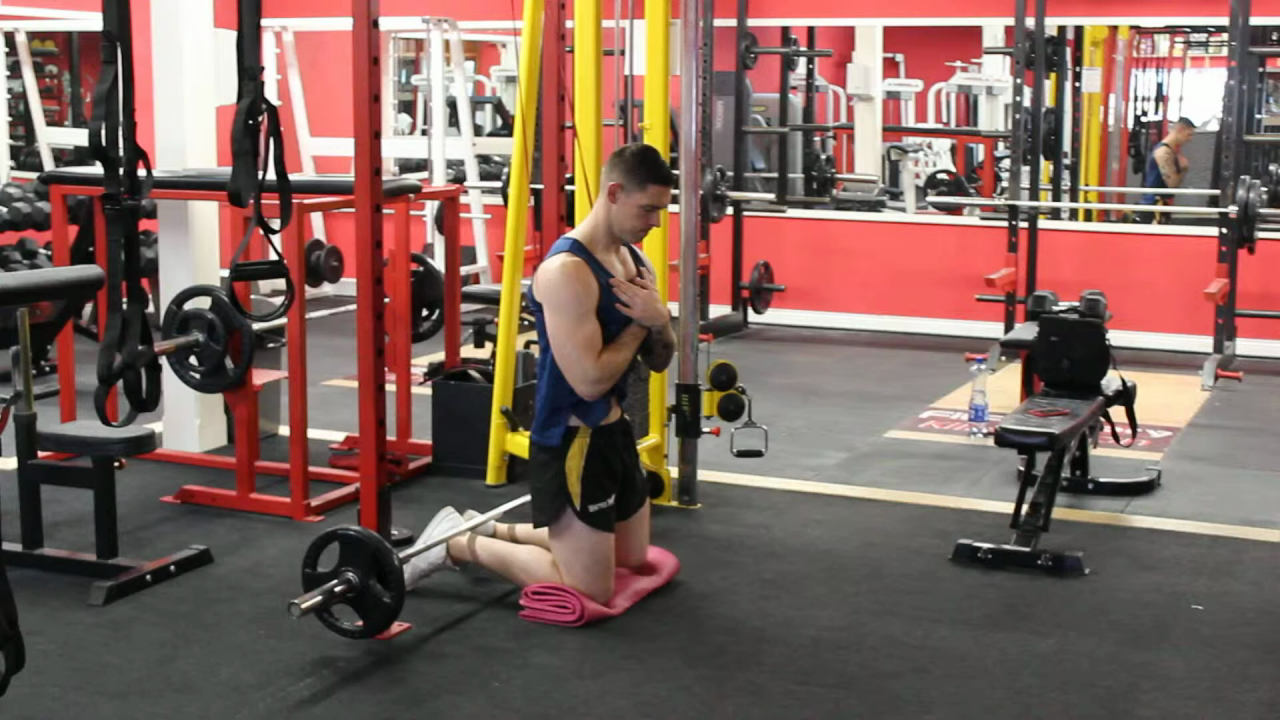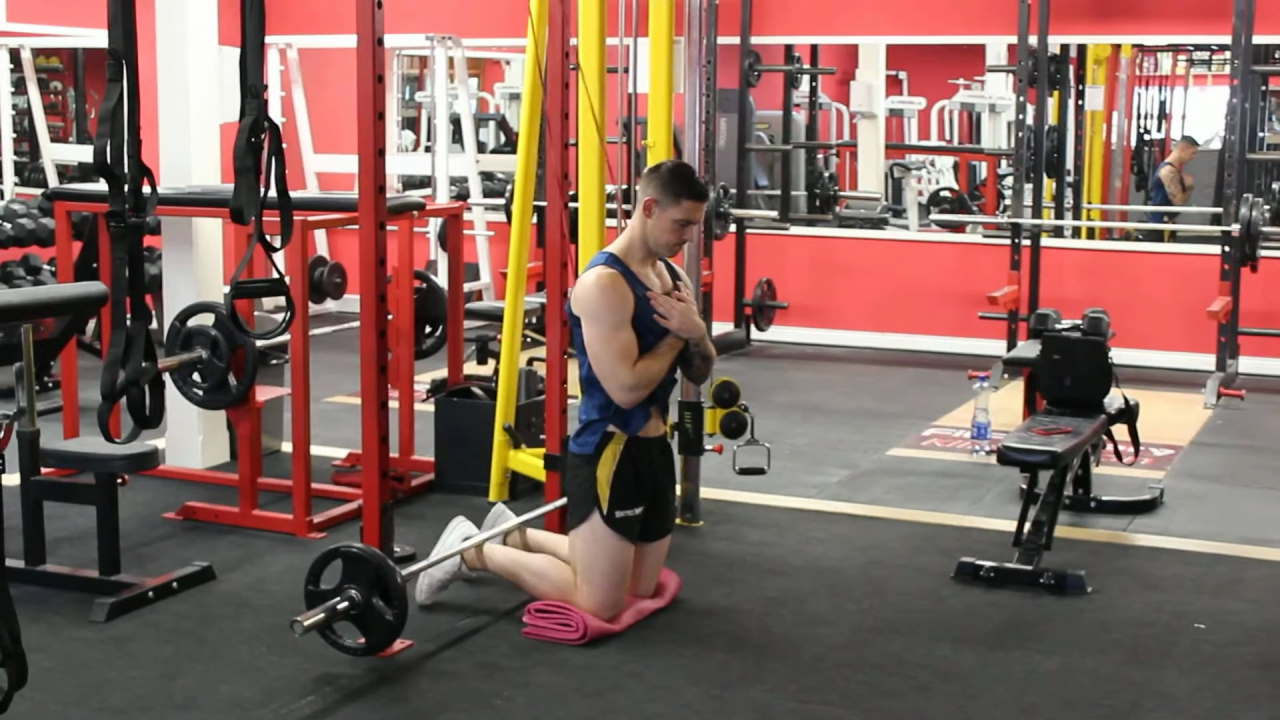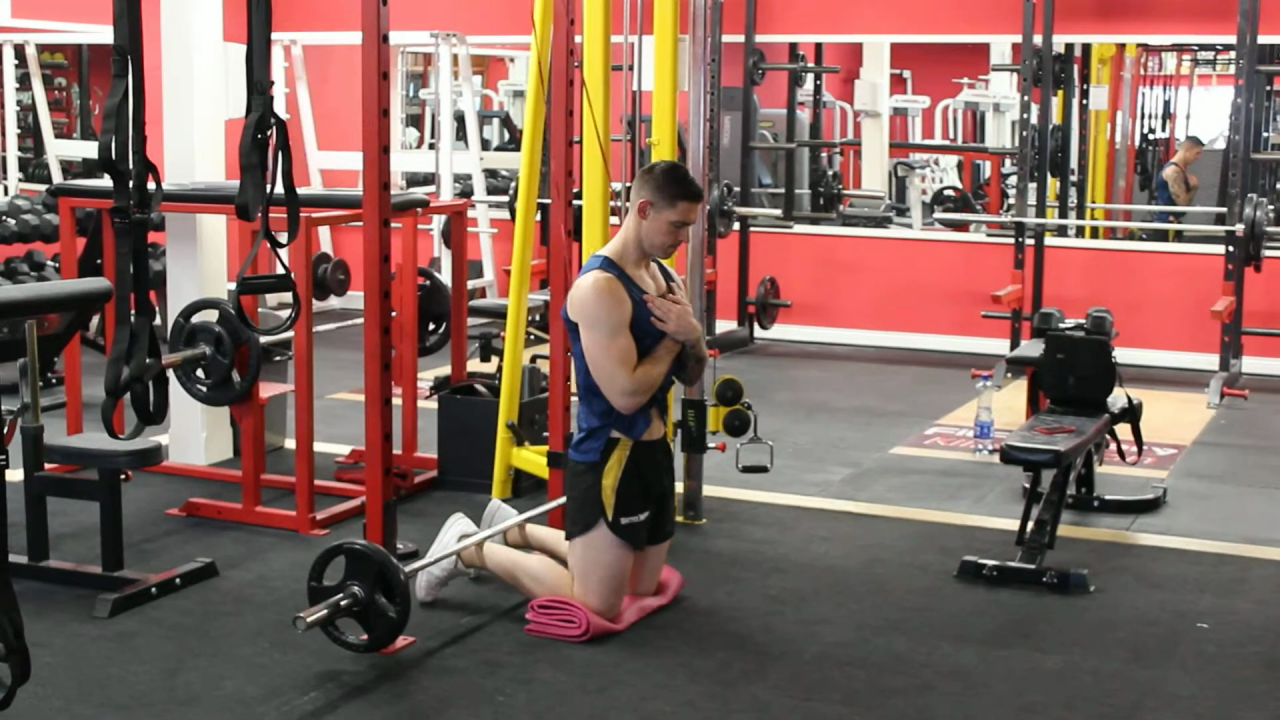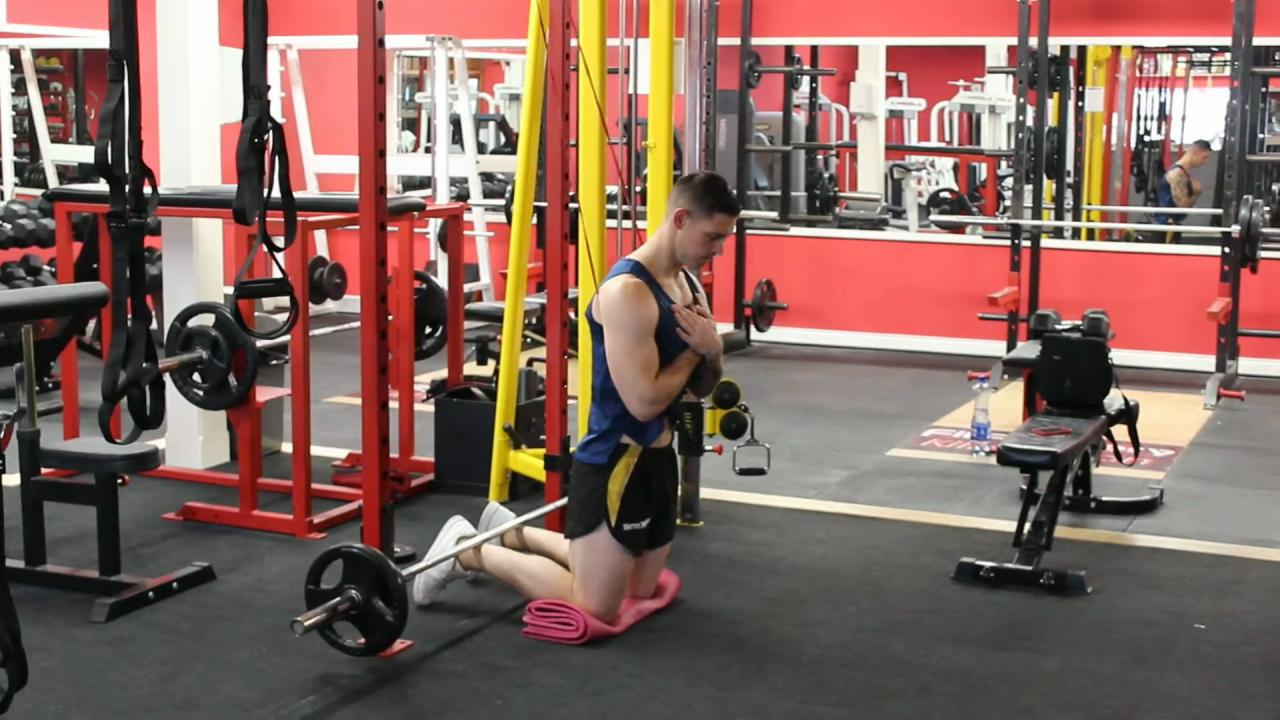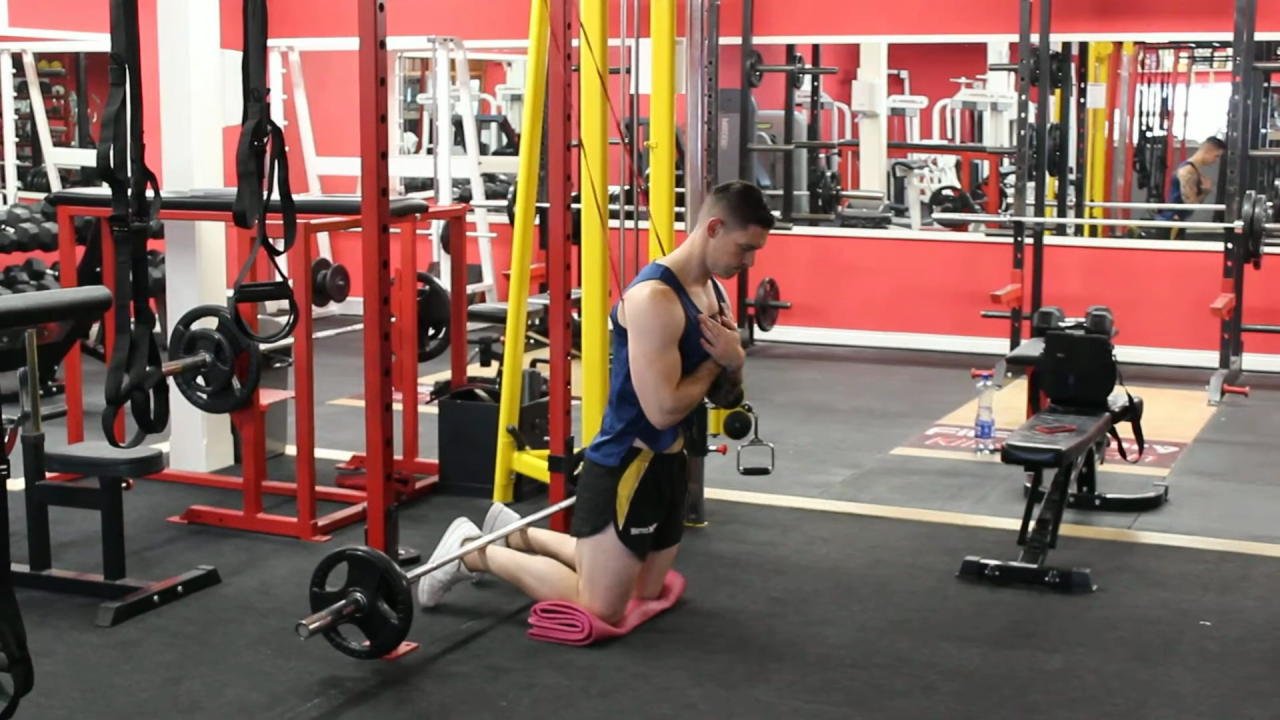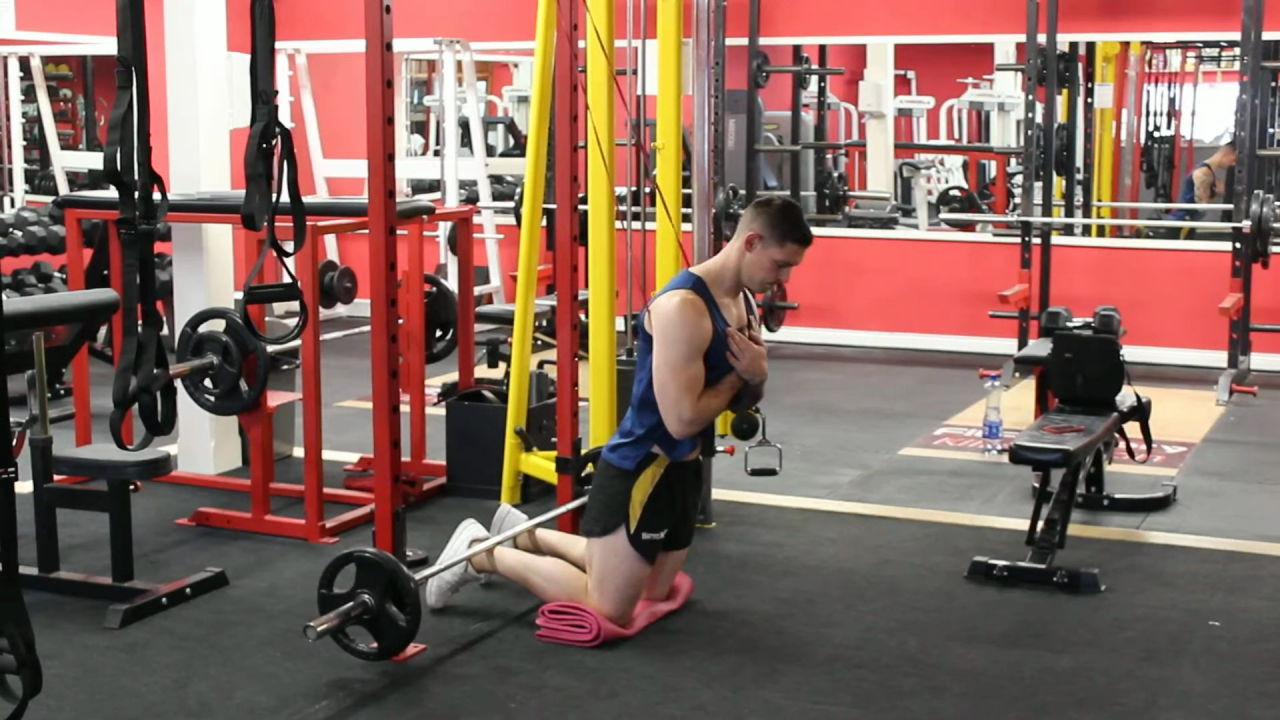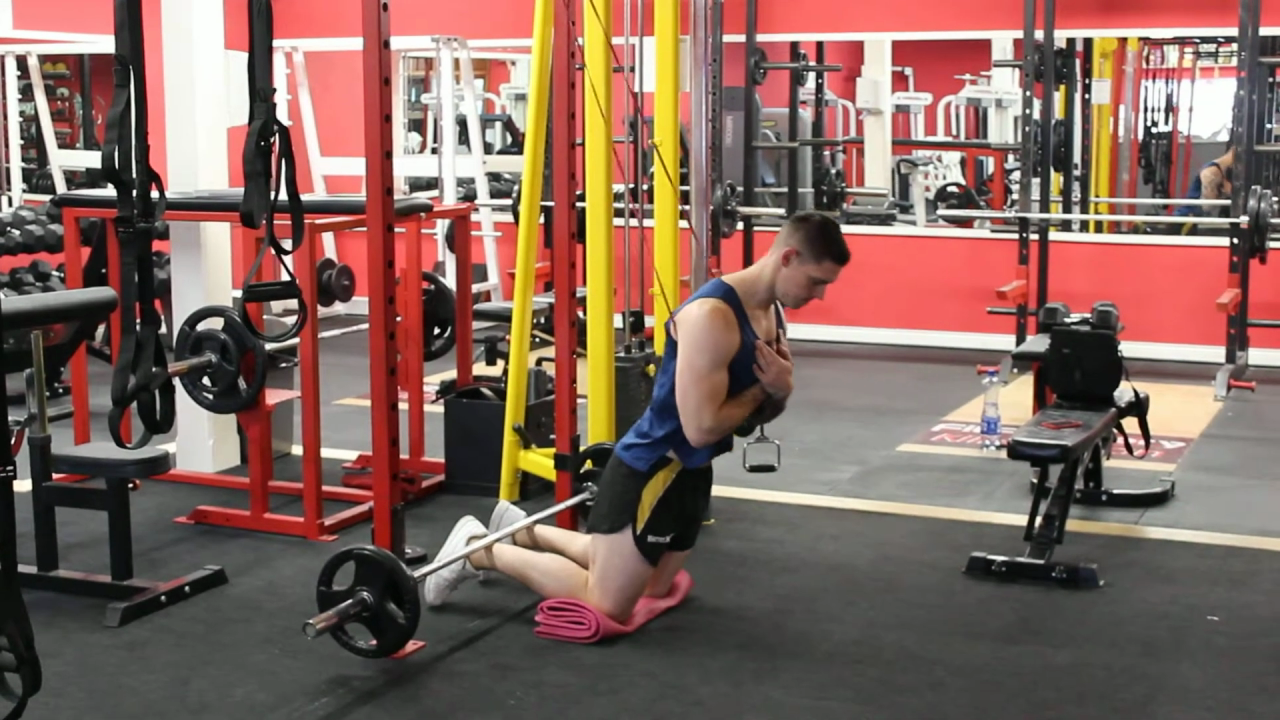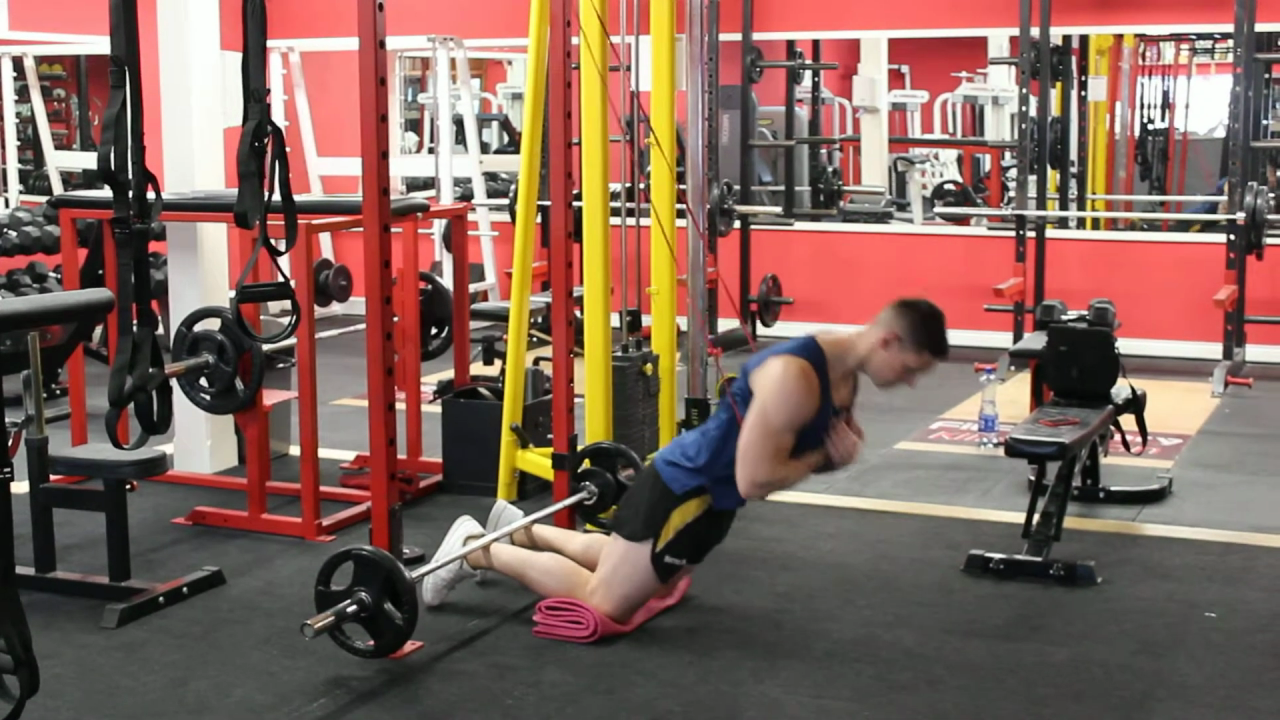
dt=0.7s
person 1, frame 1
left shoulder: (635, 261)
right shoulder: (566, 271)
left elbow: (659, 360)
right elbow: (588, 380)
left wrist: (659, 320)
right wrist: (641, 322)
left hip: (613, 428)
right hip: (572, 441)
left knee: (632, 559)
right knee: (591, 593)
left ankle: (497, 532)
right ankle: (458, 543)
person 1, frame 2
left shoulder: (674, 276)
right shoulder: (603, 283)
left elbow: (699, 373)
right elbow: (626, 388)
left wrist: (697, 332)
right wrist: (676, 333)
left hip: (653, 445)
right hip: (608, 451)
left knee: (639, 589)
right knee: (598, 606)
left ankle: (513, 535)
right ankle: (472, 549)
person 1, frame 3
left shoulder: (664, 277)
right shoulder: (600, 287)
left elbow: (690, 374)
right elbow: (625, 394)
left wrist: (693, 335)
right wrist: (673, 337)
left hip: (653, 449)
right hip: (610, 458)
left knee: (641, 588)
right knee: (596, 607)
left ankle: (512, 529)
right ankle: (469, 548)
person 1, frame 4
left shoulder: (689, 285)
right shoulder: (627, 291)
left elbow: (701, 387)
right elbow: (643, 401)
left wrist: (713, 350)
right wrist: (694, 348)
left hip: (657, 457)
right hip: (616, 463)
left knee: (639, 590)
right knee: (595, 608)
left ankle: (509, 532)
right ankle: (468, 551)
person 1, frame 5
left shoulder: (713, 291)
right shoulder: (654, 298)
right elbow: (662, 409)
left wrist: (734, 360)
right wrist: (715, 360)
left hip: (667, 462)
right hip: (627, 466)
left knee: (645, 590)
right knee: (600, 609)
left ankle: (515, 534)
right ankle: (472, 552)
person 1, frame 6
left shoulder: (743, 302)
right shoulder: (683, 307)
left elbow: (743, 401)
right elbow: (682, 419)
left wrist: (756, 375)
right wrist: (738, 373)
left hip: (681, 467)
right hip: (641, 470)
left knee: (652, 592)
right knee: (608, 610)
left ankle: (524, 534)
right ankle: (481, 553)
person 1, frame 7
left shoulder: (772, 312)
right shoulder: (713, 316)
left elbow: (760, 412)
right elbow: (702, 427)
left wrist: (780, 389)
right wrist: (763, 386)
left hip: (689, 472)
right hip: (651, 471)
left knee: (653, 589)
right knee: (606, 608)
left ankle: (523, 531)
right ankle: (479, 550)
person 1, frame 8
left shoulder: (844, 370)
right shoulder: (796, 376)
left elbow: (813, 443)
right elbow: (754, 480)
left wrist: (840, 450)
right wrist: (825, 455)
left hip: (709, 495)
right hip: (683, 493)
left knee: (634, 576)
right knee: (605, 603)
left ankle: (522, 529)
right ankle: (480, 549)
